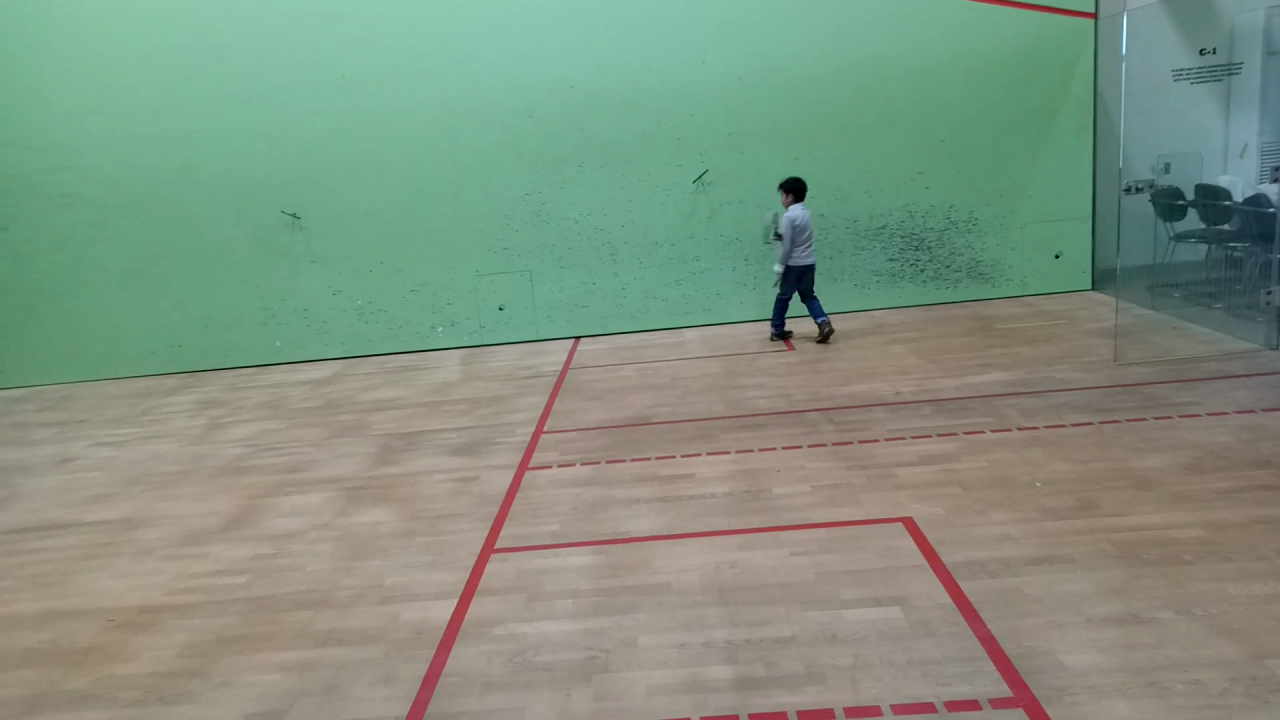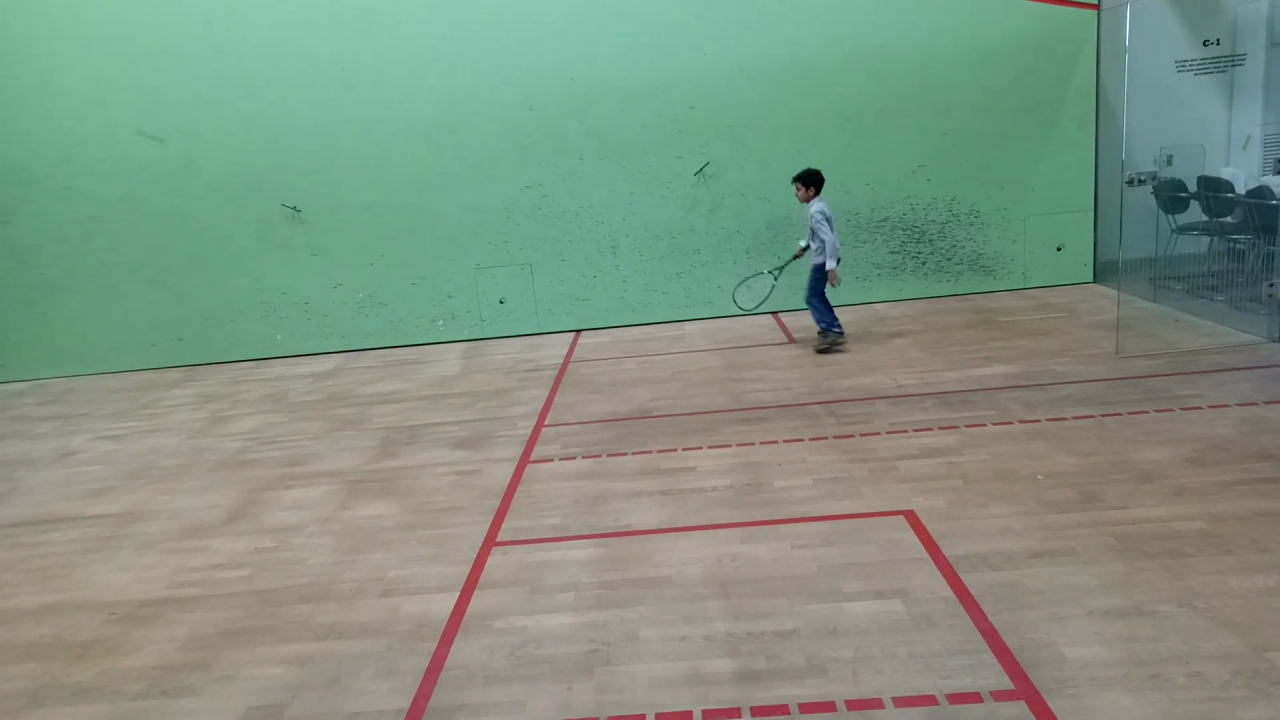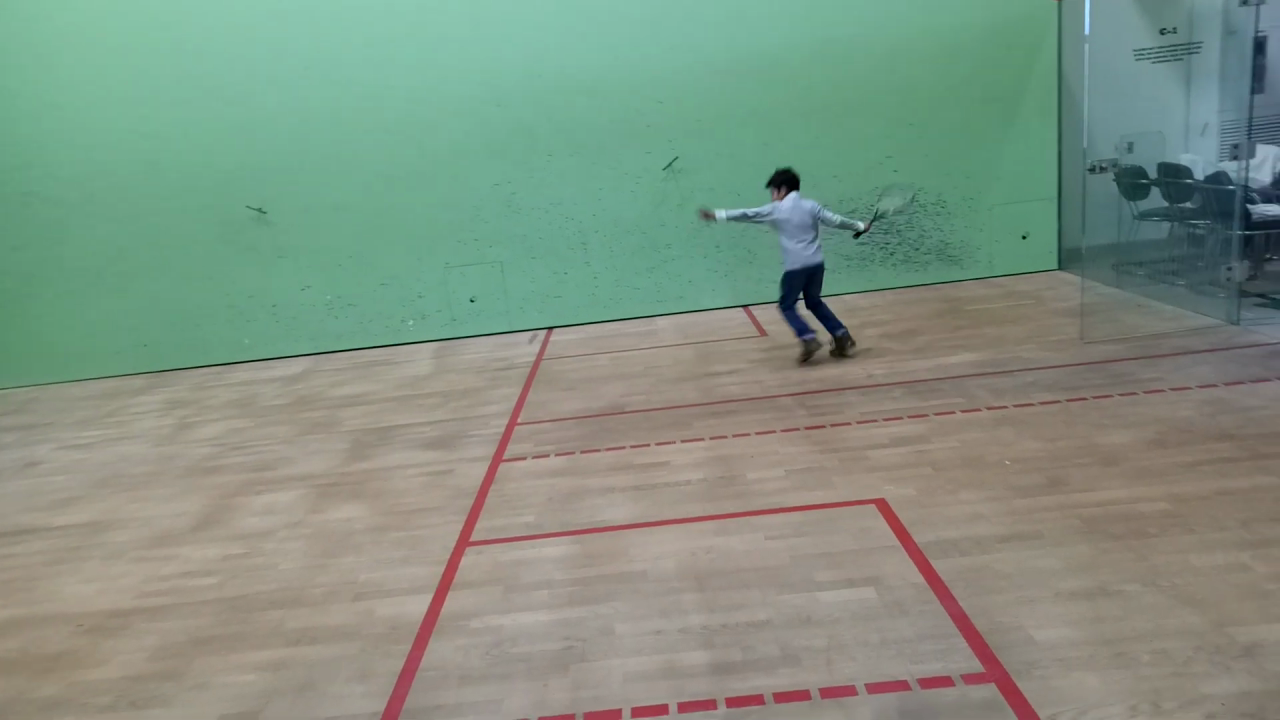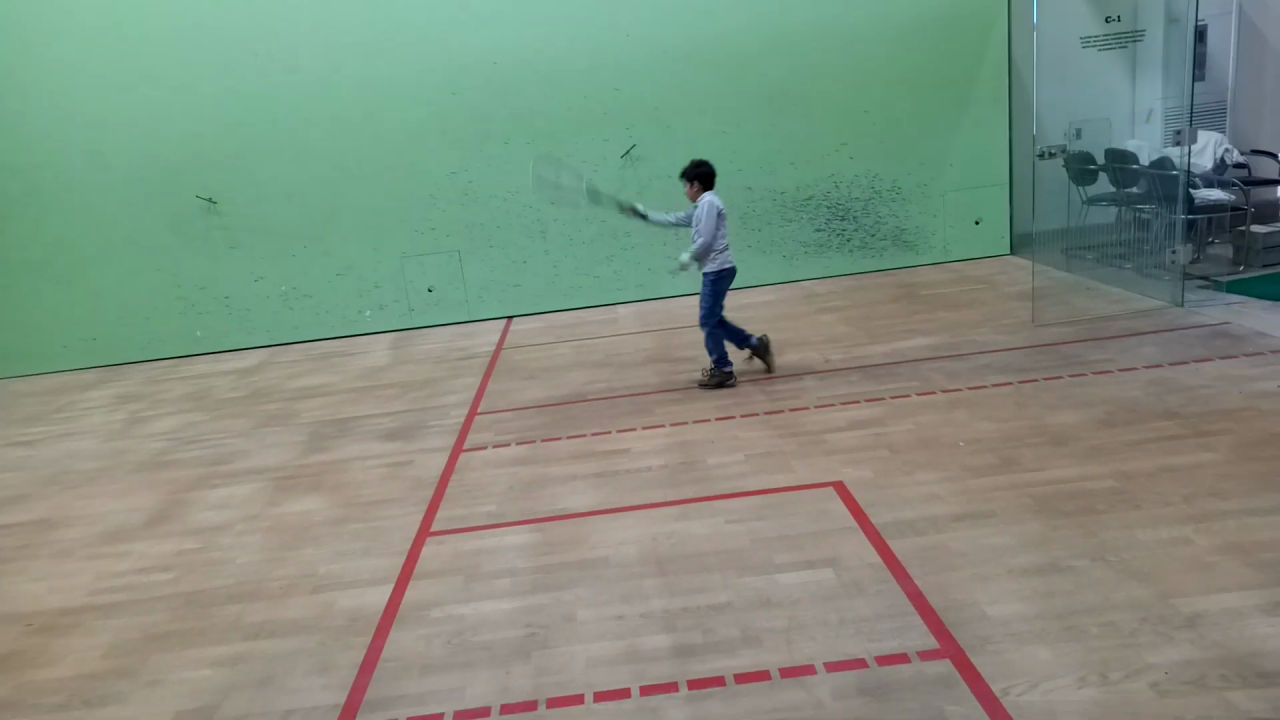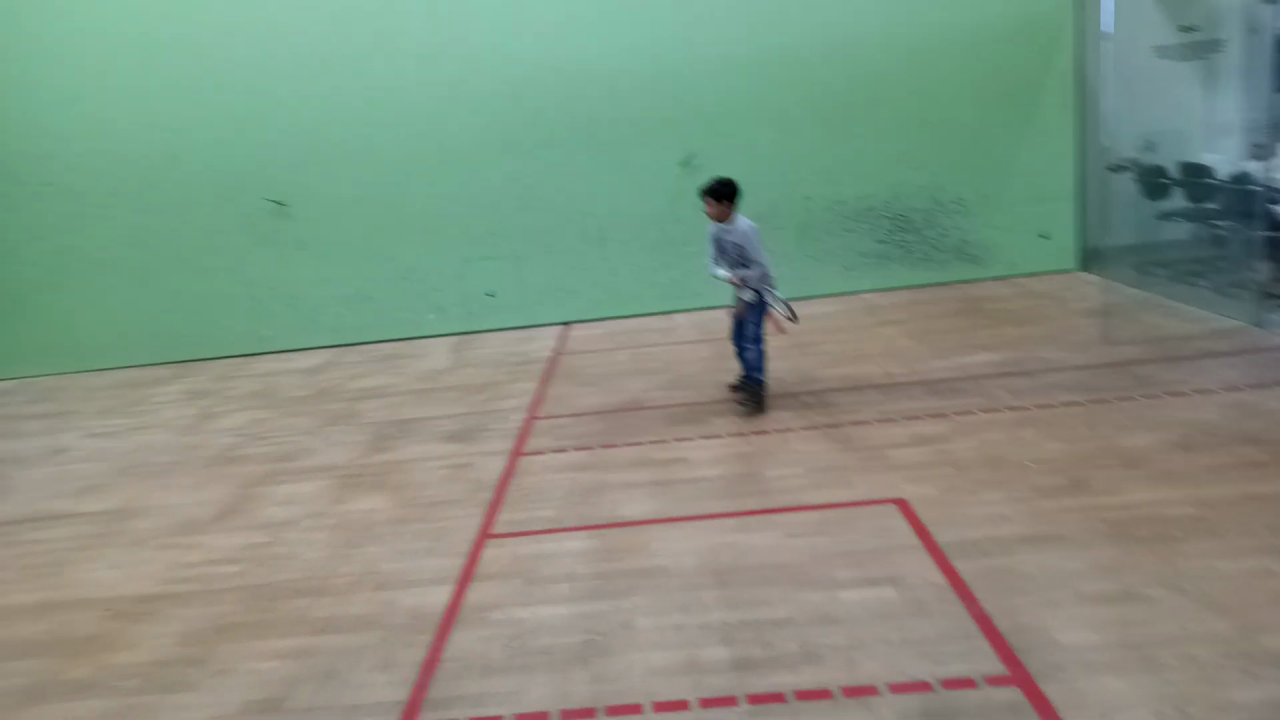
dt=0.5s
person 1, frame 1
left shoulder: (788, 216)
right shoulder: (805, 212)
left elbow: (785, 246)
left wrist: (779, 267)
right wrist: (782, 235)
left hip: (793, 264)
right hip: (809, 263)
left knee: (783, 296)
right knee: (808, 295)
left ankle: (777, 330)
right ankle: (823, 322)
person 1, frame 2
left shoulder: (815, 212)
right shoulder: (818, 207)
left elbow: (829, 239)
left wrist: (831, 268)
right wrist: (803, 245)
left hip: (823, 261)
right hip: (826, 260)
left knee: (813, 298)
right knee: (817, 295)
left ankle: (833, 332)
right ankle: (830, 328)
person 1, frame 3
left shoulder: (776, 209)
right shoulder: (811, 206)
left elbow: (747, 215)
right elbow: (835, 220)
left wrist: (717, 215)
right wrist: (859, 226)
left hip: (794, 267)
right hip: (816, 264)
left knee: (786, 306)
right knee: (814, 302)
left ankle: (808, 338)
right ankle: (841, 335)
person 1, frame 4
left shoulder: (709, 204)
right shoulder: (700, 209)
left elbow: (704, 241)
right elbow: (673, 220)
left wrist: (685, 259)
right wrist: (640, 212)
left hip: (717, 271)
right hip: (717, 271)
left knee: (708, 321)
right knee: (713, 320)
left ankle: (723, 370)
right ankle: (756, 344)
person 1, frame 5
left shoulder: (746, 229)
right shoulder: (715, 231)
left elbow: (759, 267)
right elbow: (714, 265)
left wrist: (747, 297)
right wrist: (727, 276)
left hip: (757, 290)
right hip: (740, 291)
left knee: (751, 337)
right knee: (739, 338)
left ankle: (755, 388)
right ankle: (749, 376)
